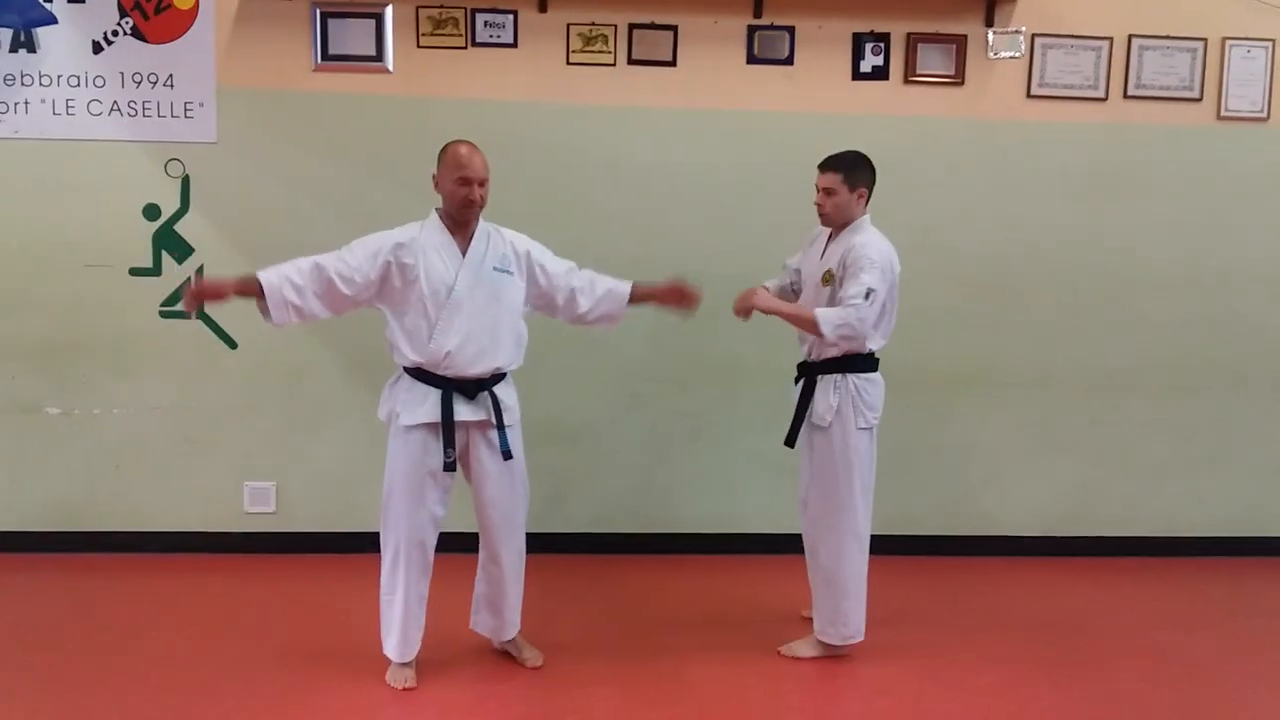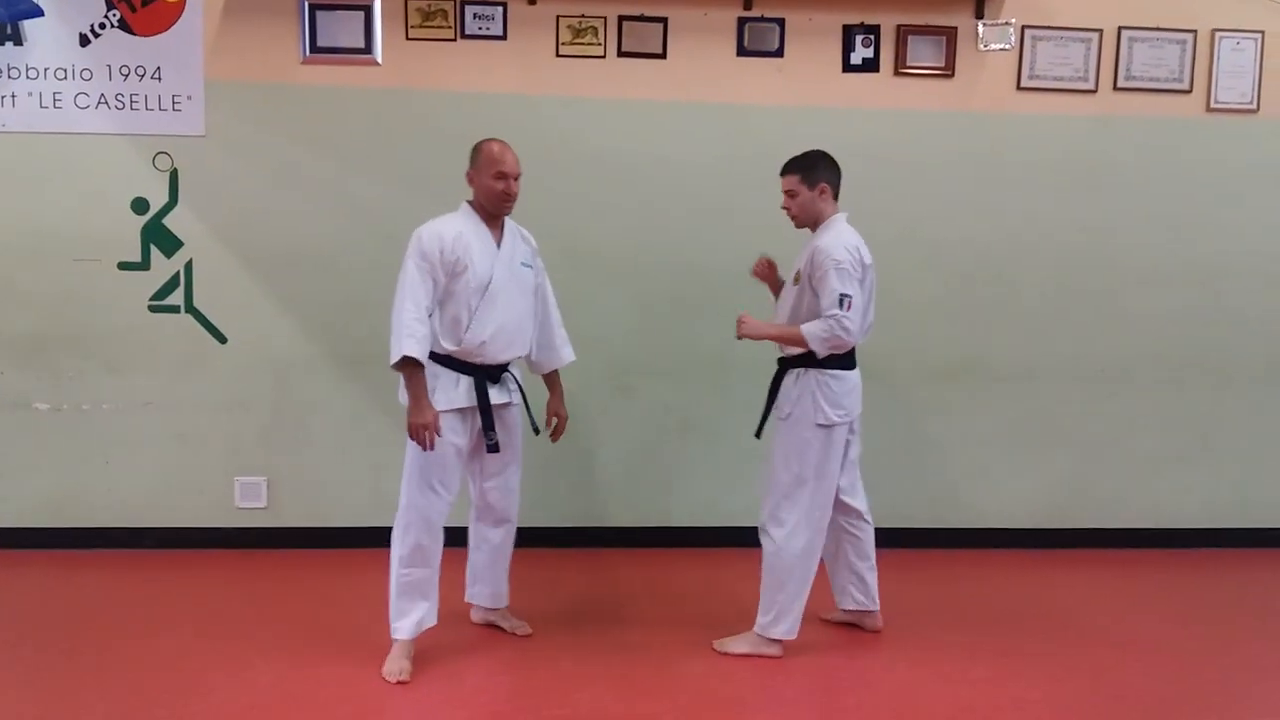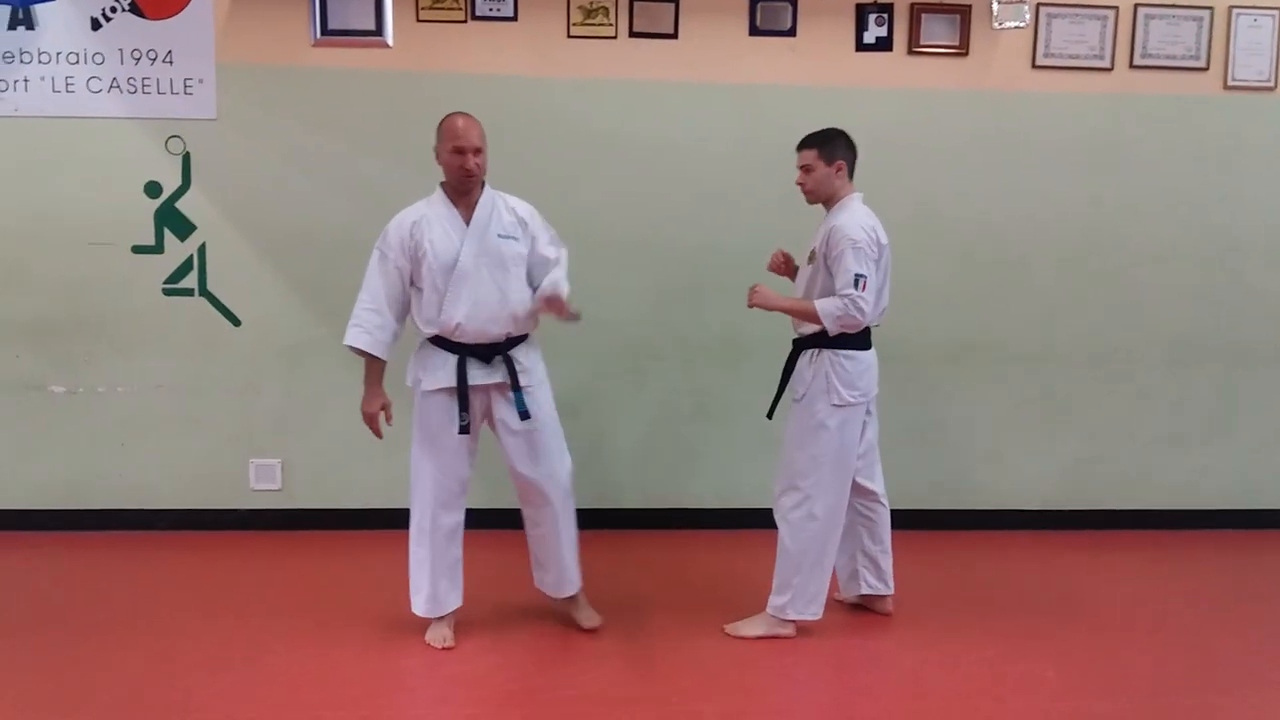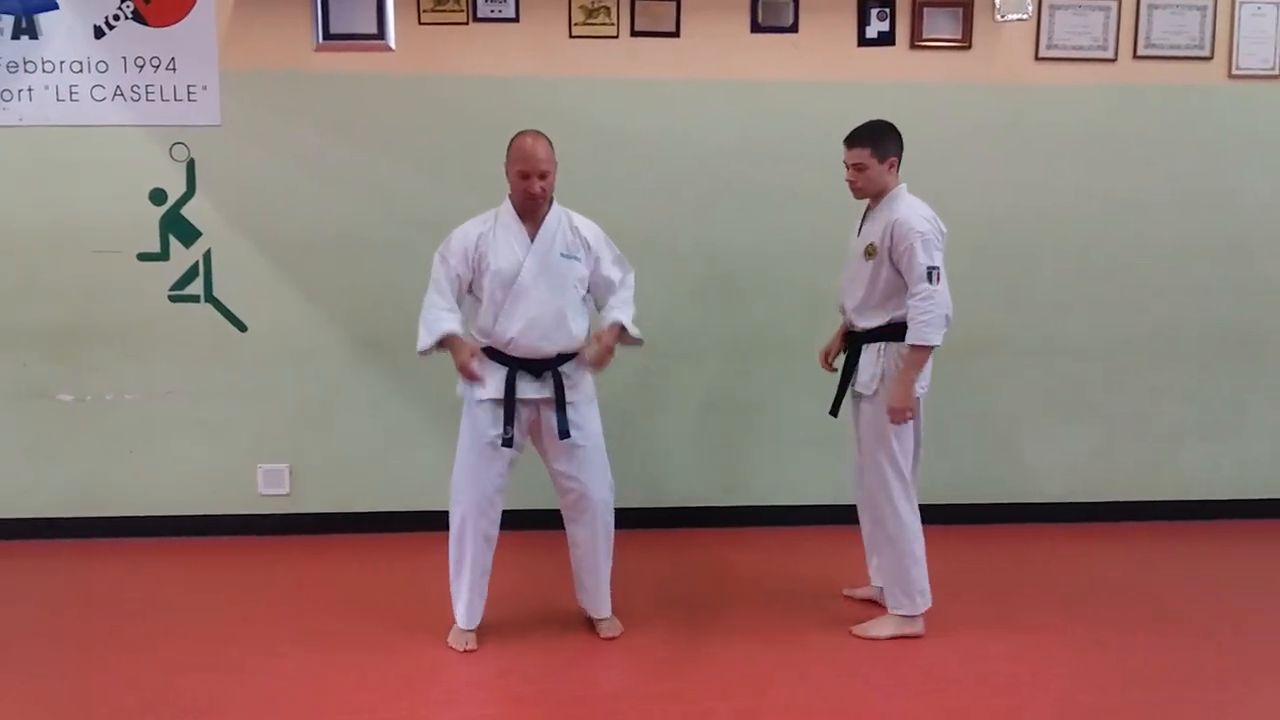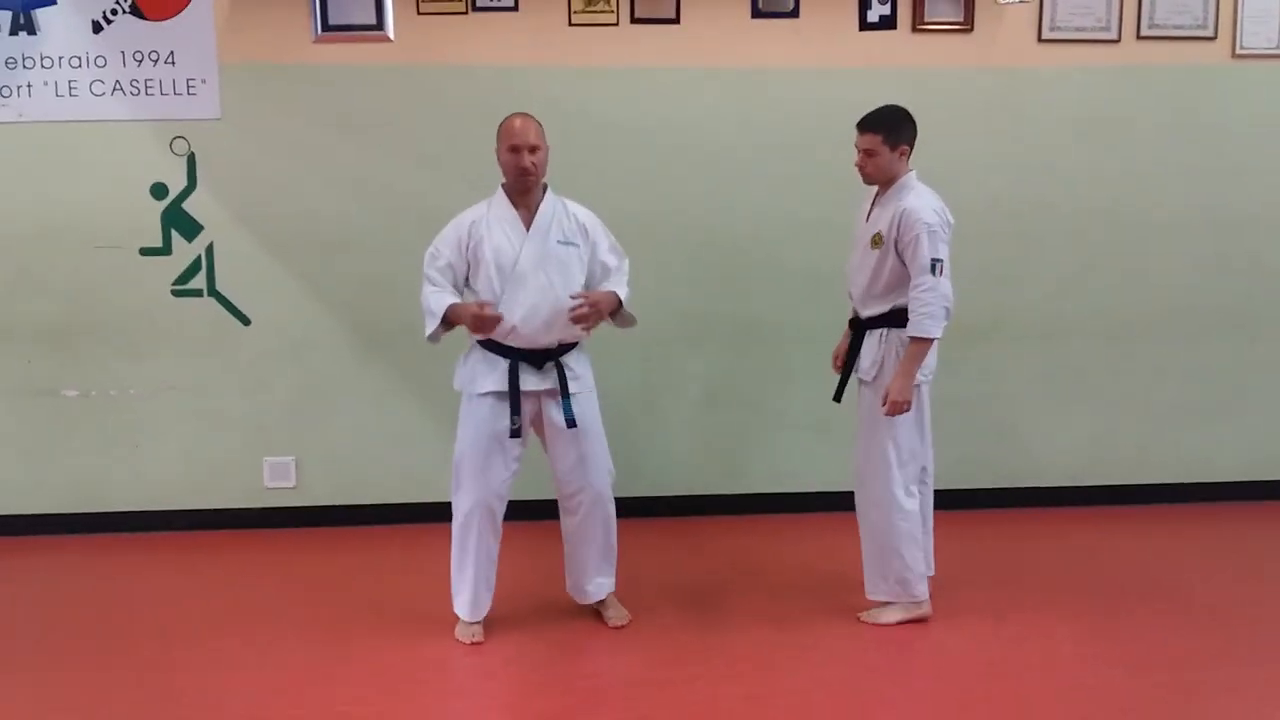
dt=1s
person 1, frame 1
left shoulder: (515, 250)
right shoulder: (398, 248)
left elbow: (577, 287)
right elbow: (321, 277)
left wrist: (653, 292)
right wrist: (233, 286)
left hip: (492, 405)
right hip: (423, 406)
left knee: (505, 526)
right knee: (409, 529)
left ankle: (504, 630)
right ankle: (401, 650)
person 1, frame 2
left shoulder: (524, 244)
right shoulder: (437, 237)
left elbow: (543, 322)
right elbow: (411, 318)
left wrist: (556, 392)
right wrist: (419, 399)
left hip: (501, 391)
right hip: (447, 389)
left knee: (499, 504)
right knee: (424, 508)
left ankle: (488, 601)
right ankle: (405, 634)
person 1, frame 3
left shoulder: (520, 216)
right shoulder: (410, 225)
left elbow: (554, 272)
right elbow: (379, 307)
left wrist: (556, 297)
right wrist: (373, 386)
left hip: (516, 367)
right hip: (445, 371)
left knee: (548, 479)
right knee: (438, 490)
left ankle: (568, 590)
right ankle: (439, 608)
person 1, frame 4
left shoulder: (584, 234)
right shoulder: (474, 235)
left elbow: (619, 289)
right elbow: (441, 298)
left wrist: (611, 332)
right wrist: (457, 345)
left hip: (566, 384)
right hip: (495, 383)
left knee: (591, 496)
right knee: (474, 499)
left ankle: (598, 605)
right ankle: (465, 615)
person 1, frame 5
left shoulder: (580, 220)
right shoulder: (471, 225)
left elbow: (617, 274)
right elbow: (433, 285)
left wrist: (607, 301)
right wrist: (462, 312)
left hip: (565, 372)
right hip: (494, 374)
left knee: (589, 485)
right knee: (478, 491)
left ankle: (599, 591)
right ankle: (470, 607)
person 2, frame 1
left shoulder: (870, 251)
right shoulder: (821, 240)
left elbow: (850, 322)
right elbow: (789, 282)
left wrist: (775, 307)
right wrist: (759, 295)
left hip: (848, 389)
right hip: (821, 385)
left knee: (837, 510)
right knee: (820, 504)
left ankle: (836, 631)
right ankle: (838, 604)
person 2, frame 2
left shoulder: (832, 248)
right shoulder: (831, 242)
left elbow: (839, 330)
left wrist: (766, 329)
right wrist: (777, 285)
left hip: (816, 387)
right hip: (830, 384)
left knee: (790, 511)
right knee: (841, 500)
left ankle: (771, 632)
right ankle: (862, 605)
person 2, frame 3
left shoulder: (849, 228)
right shoulder: (847, 222)
left elbow: (852, 310)
left wrist: (778, 302)
right wrist: (796, 273)
left hip: (833, 368)
right hip: (845, 365)
left knee: (807, 491)
right knee: (859, 482)
left ankle: (786, 612)
right ankle: (874, 589)
person 2, frame 4
left shoulder: (910, 221)
right shoulder: (875, 215)
left elbow: (932, 309)
left wrist: (905, 384)
right wrist: (842, 336)
left hip: (893, 363)
right hip: (872, 358)
left knee: (888, 486)
right knee: (876, 481)
left ankle: (908, 609)
right ankle: (889, 581)
person 2, frame 5
left shoulder: (918, 211)
right shoulder: (877, 201)
left elbow: (932, 301)
left wrist: (905, 375)
right wrist: (850, 337)
left hip: (897, 350)
right hip: (876, 343)
left knee: (884, 473)
right knee: (907, 466)
left ankle: (906, 593)
right ankle: (911, 570)
